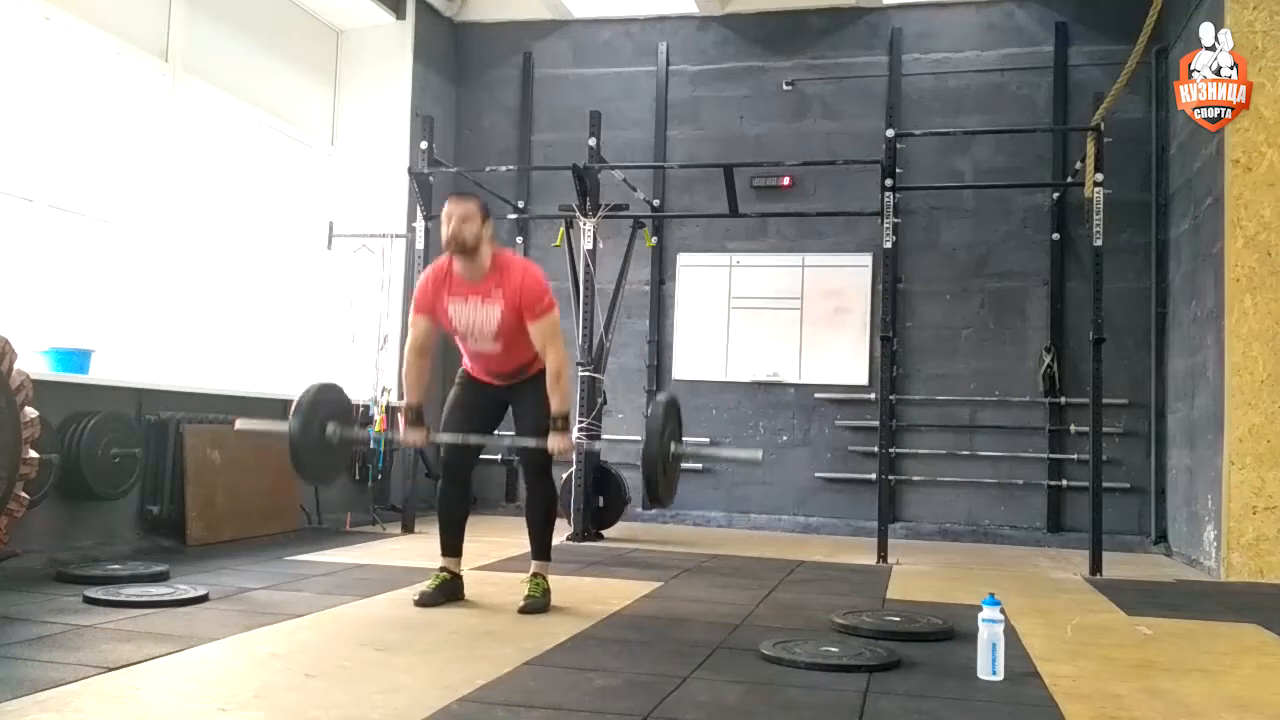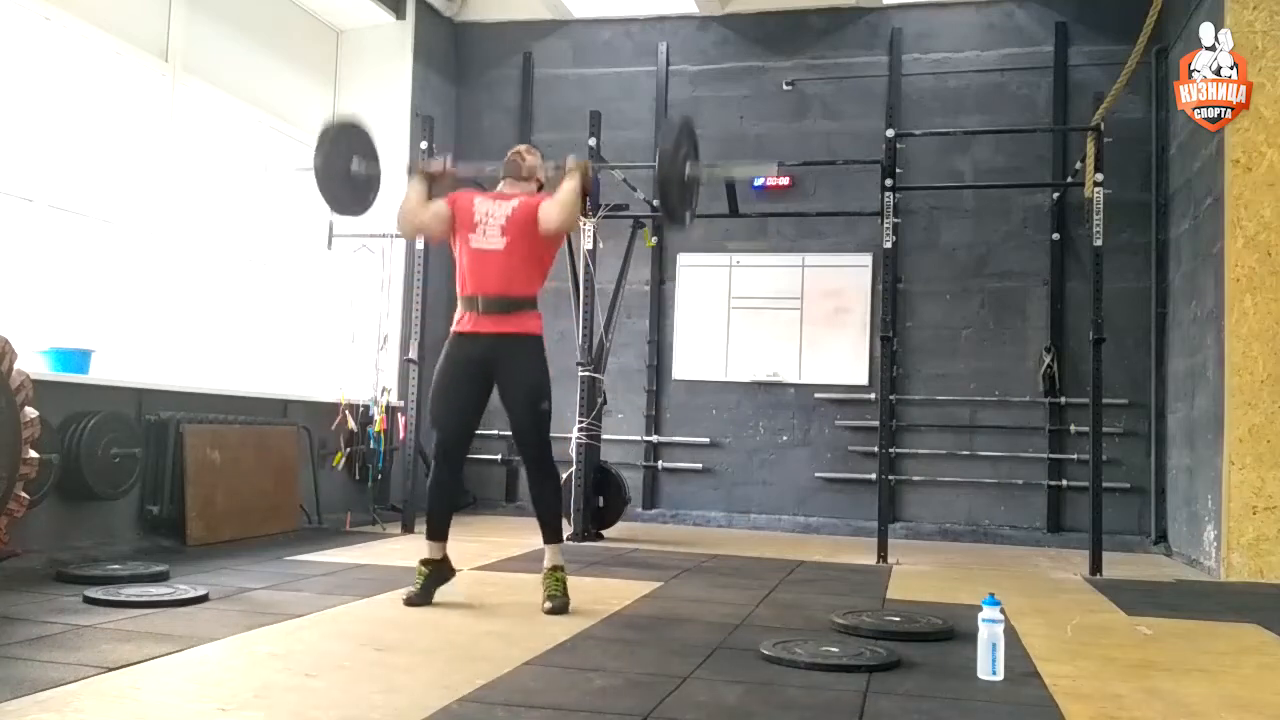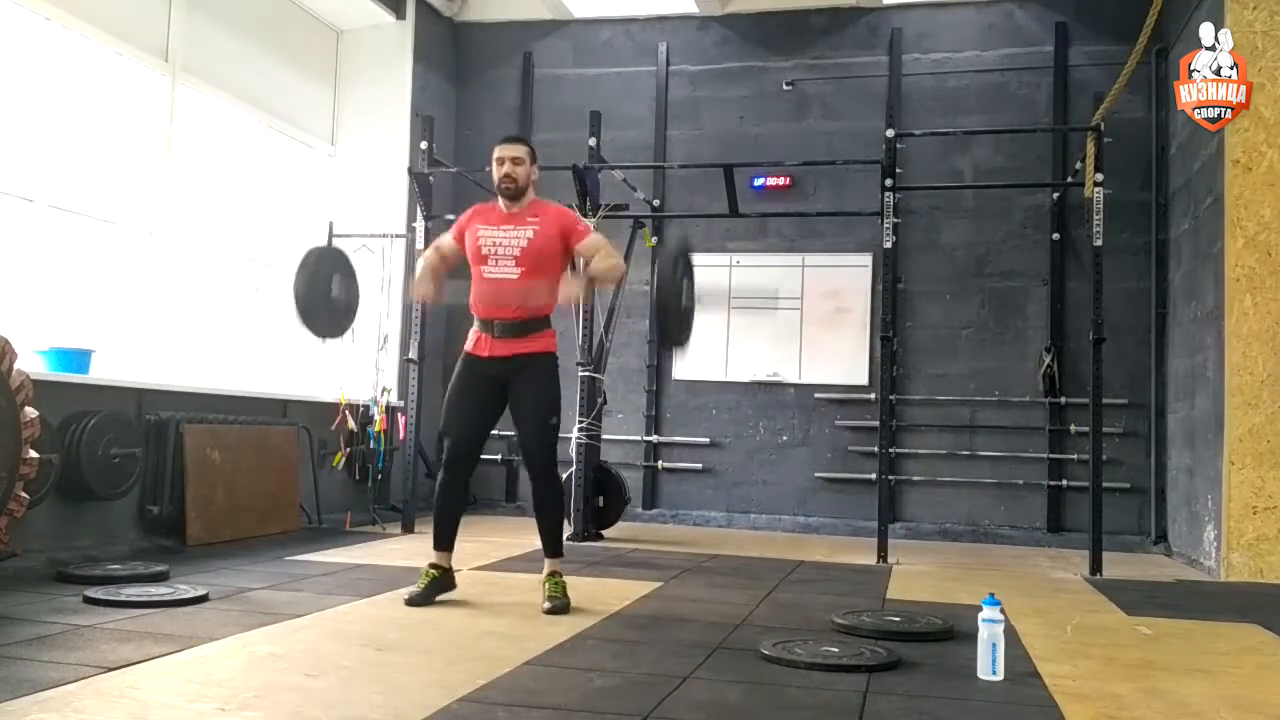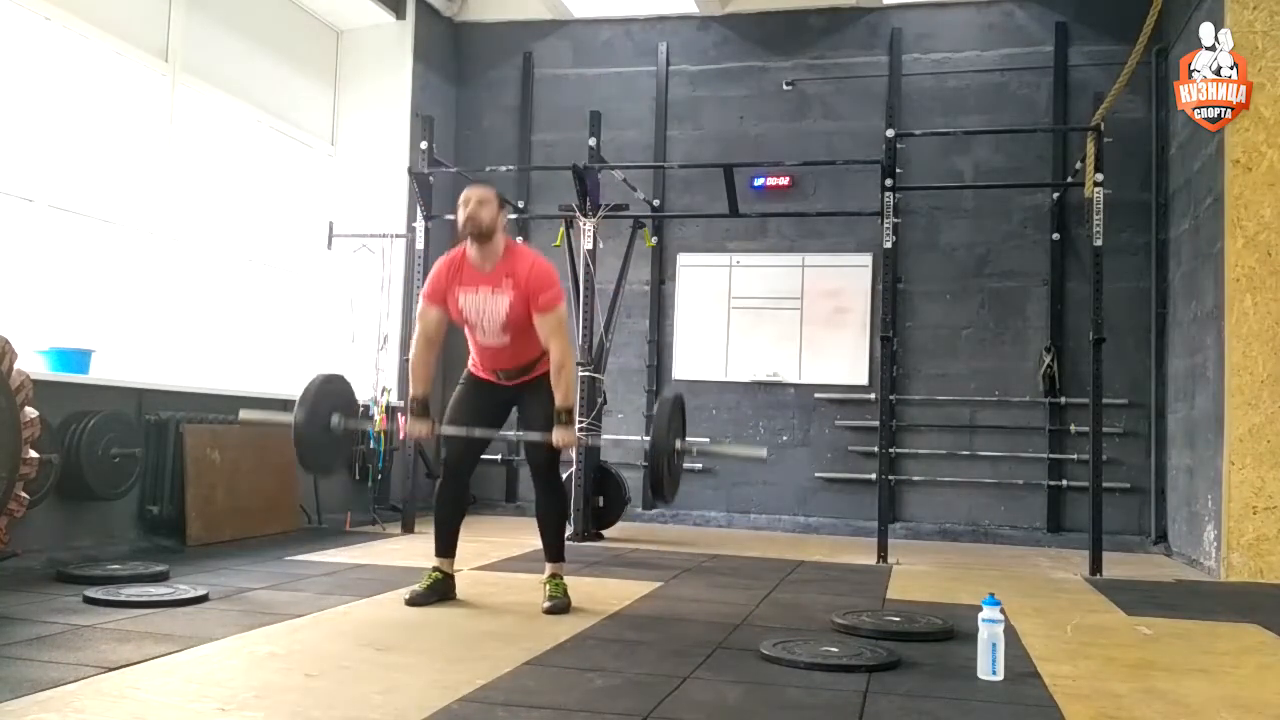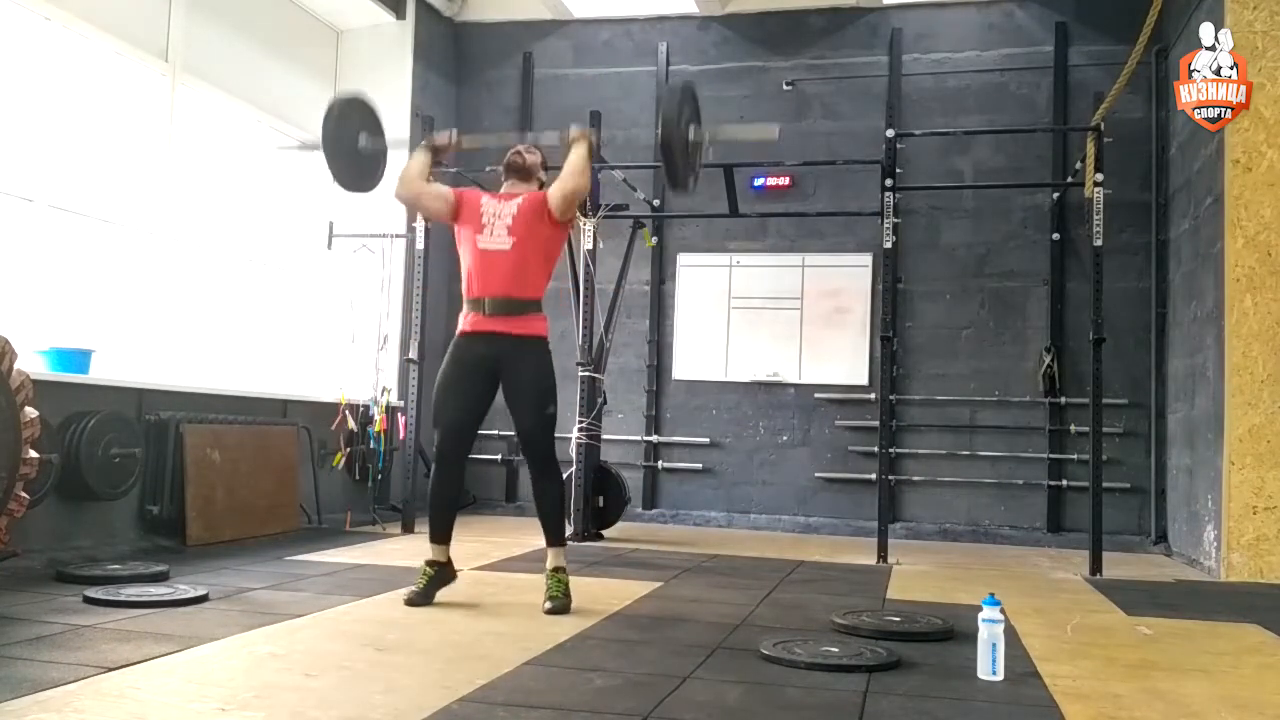
dt=1s
person 1, frame 1
left shoulder: (523, 278)
right shoulder: (433, 280)
left elbow: (554, 356)
right elbow: (417, 351)
left wrist: (560, 425)
right wrist: (412, 415)
left hip: (529, 378)
right hip: (478, 376)
left knee: (536, 467)
right knee: (453, 463)
left ankle: (539, 576)
right ankle: (449, 572)
person 1, frame 2
left shoulder: (540, 207)
right shoulder: (464, 203)
left elbow: (559, 219)
right elbow: (409, 222)
left wrist: (574, 177)
right wrist: (423, 178)
left hip: (519, 339)
right hip: (466, 337)
left knee: (535, 450)
right knee: (446, 447)
left ankle: (553, 569)
right ankle: (435, 559)
person 1, frame 3
left shoulder: (558, 219)
right shoulder: (473, 220)
left elbow: (613, 264)
right elbow: (434, 259)
left wrist: (582, 276)
right wrist: (426, 277)
left hip: (536, 354)
right hip: (480, 354)
left knee: (540, 465)
right knee: (454, 458)
left ankle: (553, 573)
right ankle: (440, 568)
person 1, frame 4
left shoulder: (534, 271)
right shoulder: (445, 272)
left elbow: (560, 350)
right elbow: (425, 341)
left wrist: (565, 420)
right wrist: (418, 409)
left hip: (535, 378)
right hip: (483, 374)
left knee: (544, 468)
right knee: (453, 464)
left ankle: (554, 576)
right ankle: (442, 572)
person 1, frame 5
left shoulder: (547, 205)
right shoulder: (469, 202)
left elbow: (573, 187)
right elbow: (409, 192)
left wrist: (580, 147)
right wrist: (428, 151)
left hip: (525, 340)
right hip: (472, 338)
left knee: (539, 452)
right knee: (448, 447)
left ankle: (557, 567)
right ankle: (438, 561)
